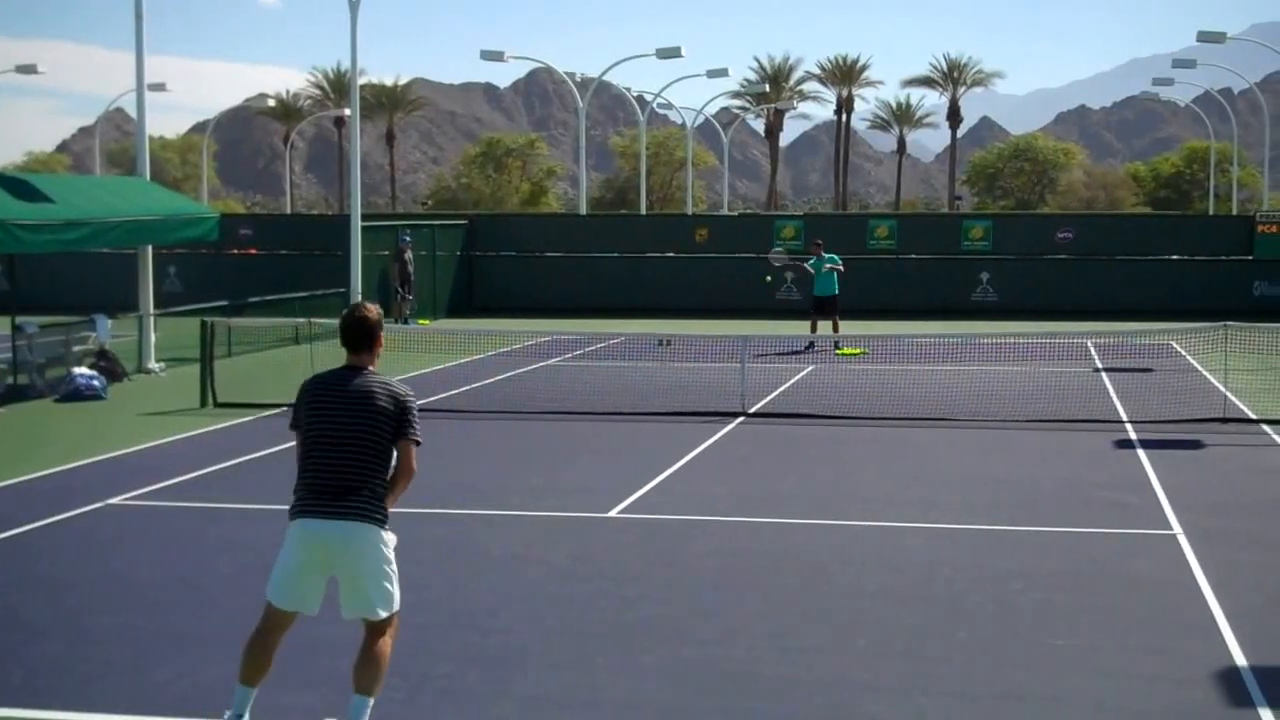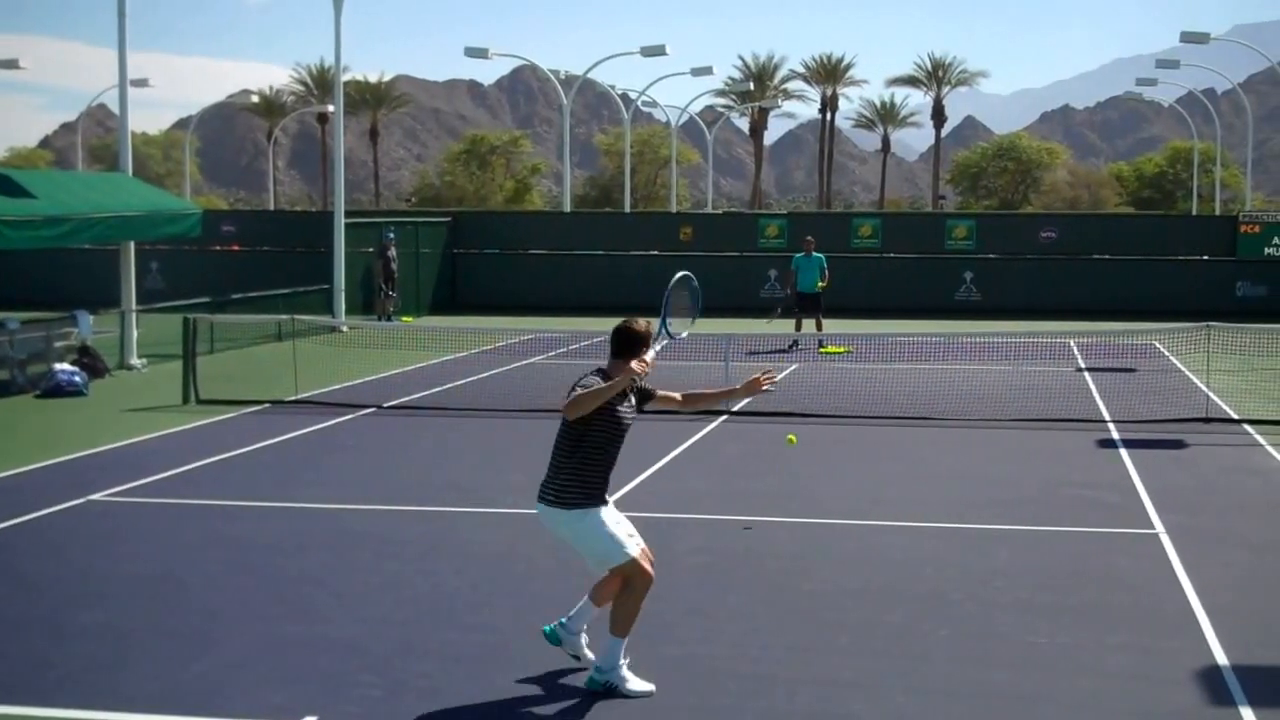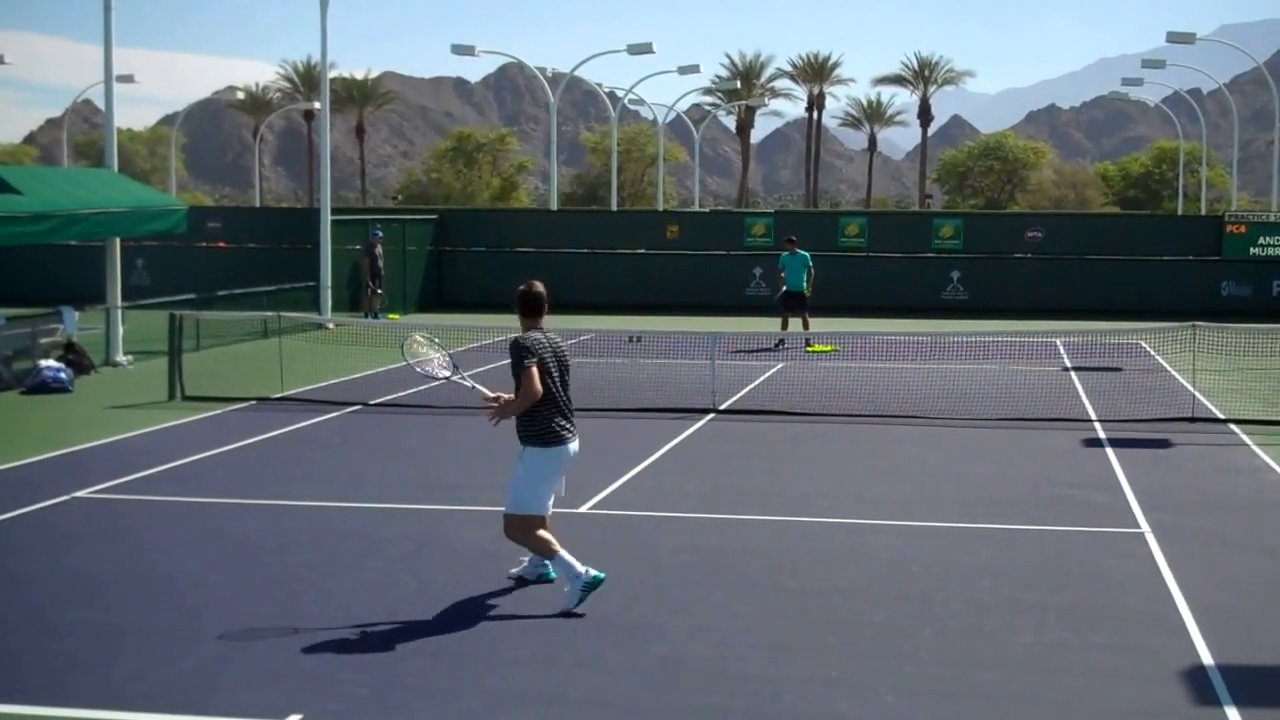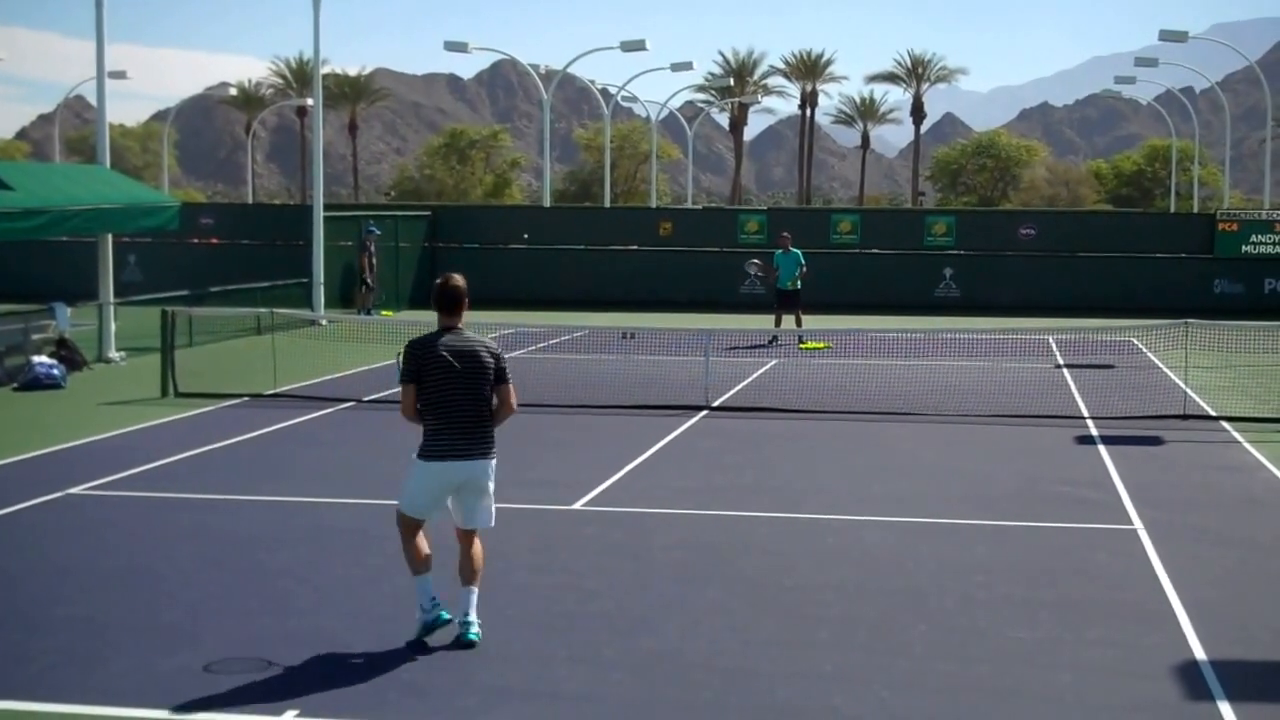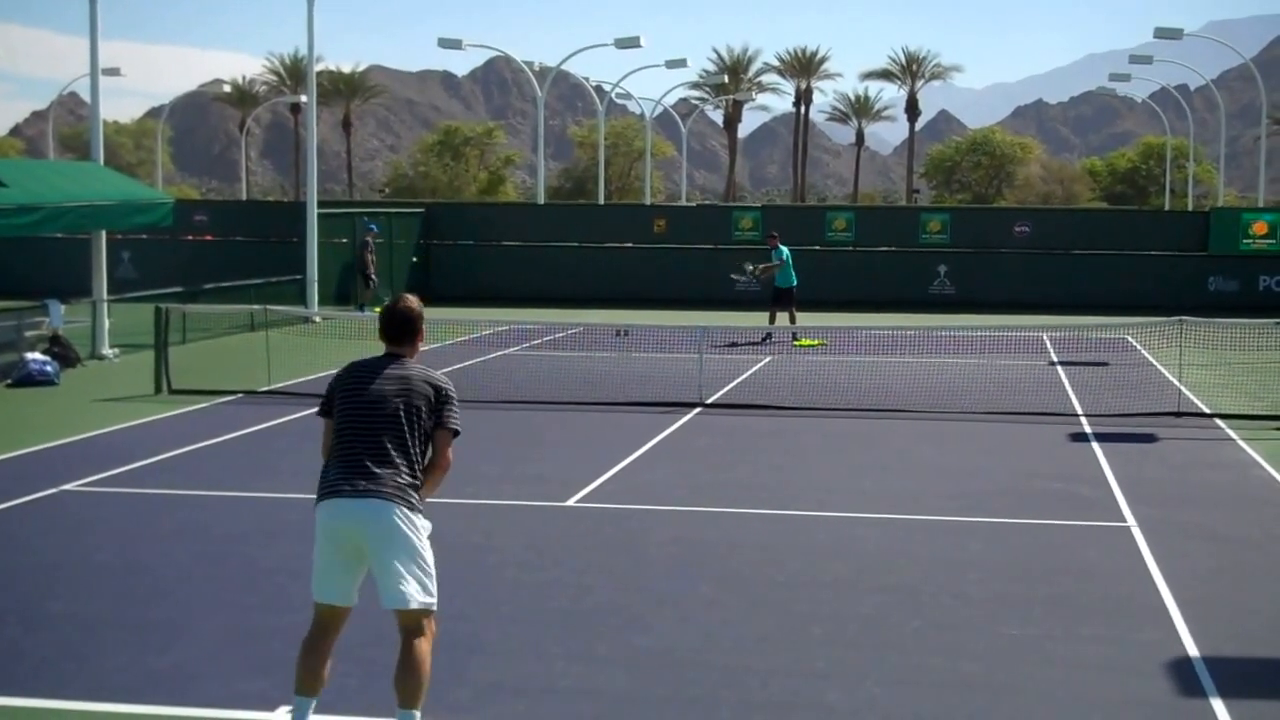
dt=1s
person 1, frame 1
left shoulder: (311, 388)
right shoulder: (399, 397)
left elbow: (305, 454)
right elbow: (406, 470)
left hip: (306, 523)
right hip: (360, 530)
left knee: (274, 620)
right knee: (382, 627)
person 1, frame 2
left shoulder: (630, 390)
right shoulder: (591, 385)
left elbow: (681, 400)
right elbow: (570, 409)
left wrist: (741, 391)
right wrist: (617, 383)
left hip: (591, 503)
right hip: (568, 508)
left knee: (637, 563)
right knee: (639, 575)
left ankle: (570, 628)
right ankle: (610, 670)
person 1, frame 3
left shoulder: (522, 344)
right shoulder: (557, 343)
left elbow: (532, 393)
left wrist: (506, 409)
right wrist: (512, 401)
left hip: (543, 446)
right hip: (566, 440)
left knee: (516, 526)
right knee: (533, 501)
left ankle: (579, 576)
right ankle: (539, 565)
person 1, frame 4
left shoulder: (417, 349)
right shoulder: (490, 349)
left elbow: (408, 411)
right elbow: (508, 407)
left hip: (434, 458)
right hip: (479, 458)
left knee: (409, 523)
right knee: (468, 537)
left ankle: (430, 604)
right ankle: (469, 620)
person 1, frame 5
left shoulder: (346, 375)
right shoulder: (436, 384)
left elbow: (328, 449)
right elbow: (442, 459)
left hip: (335, 507)
right hip: (392, 510)
left knee: (326, 626)
right knee: (417, 629)
